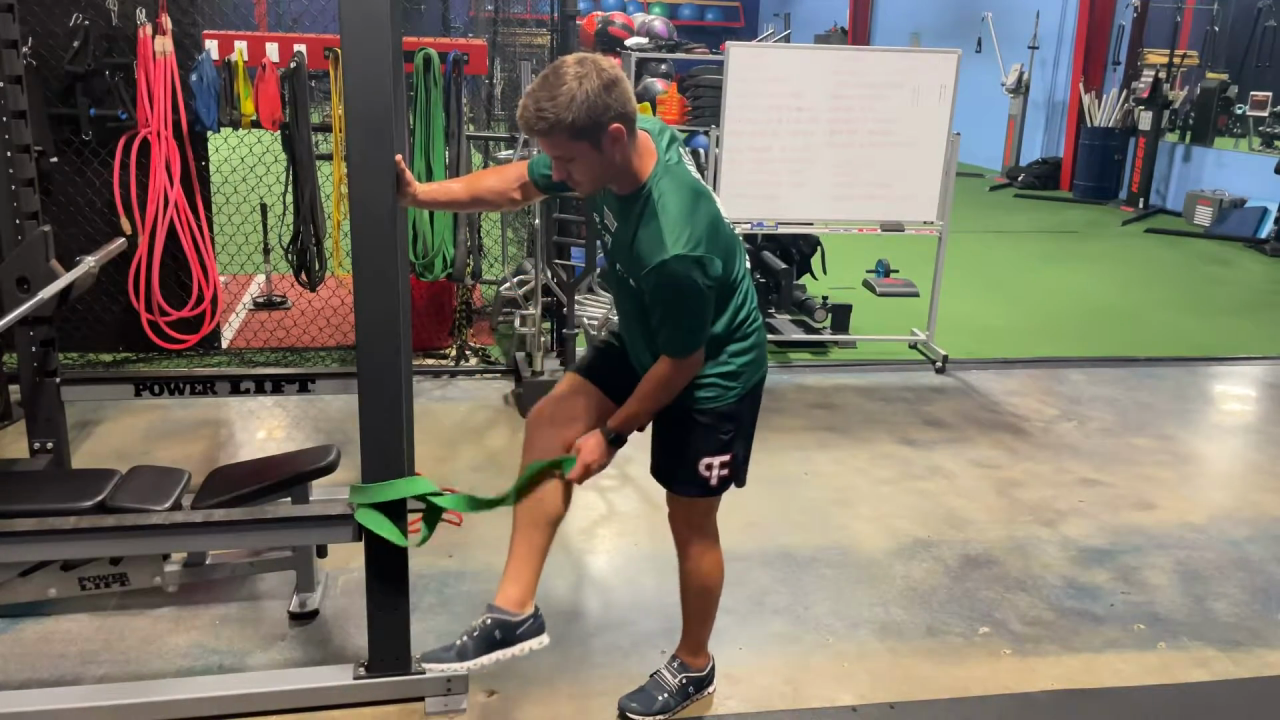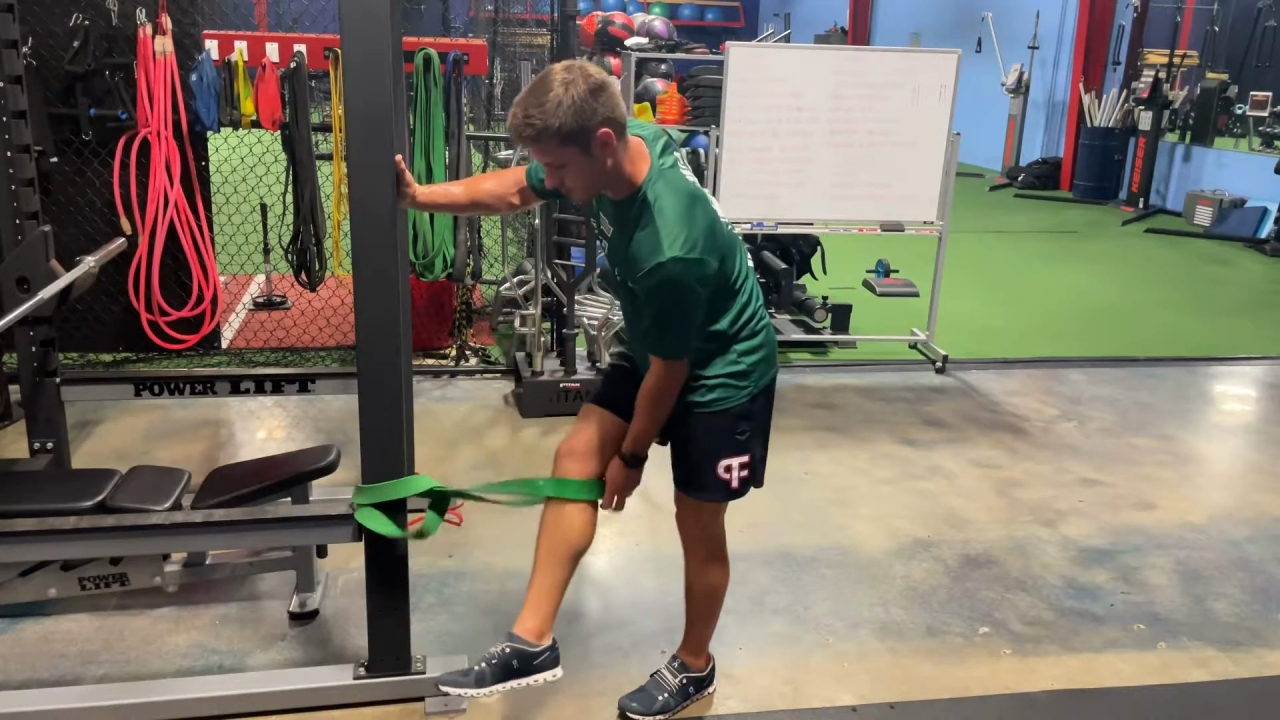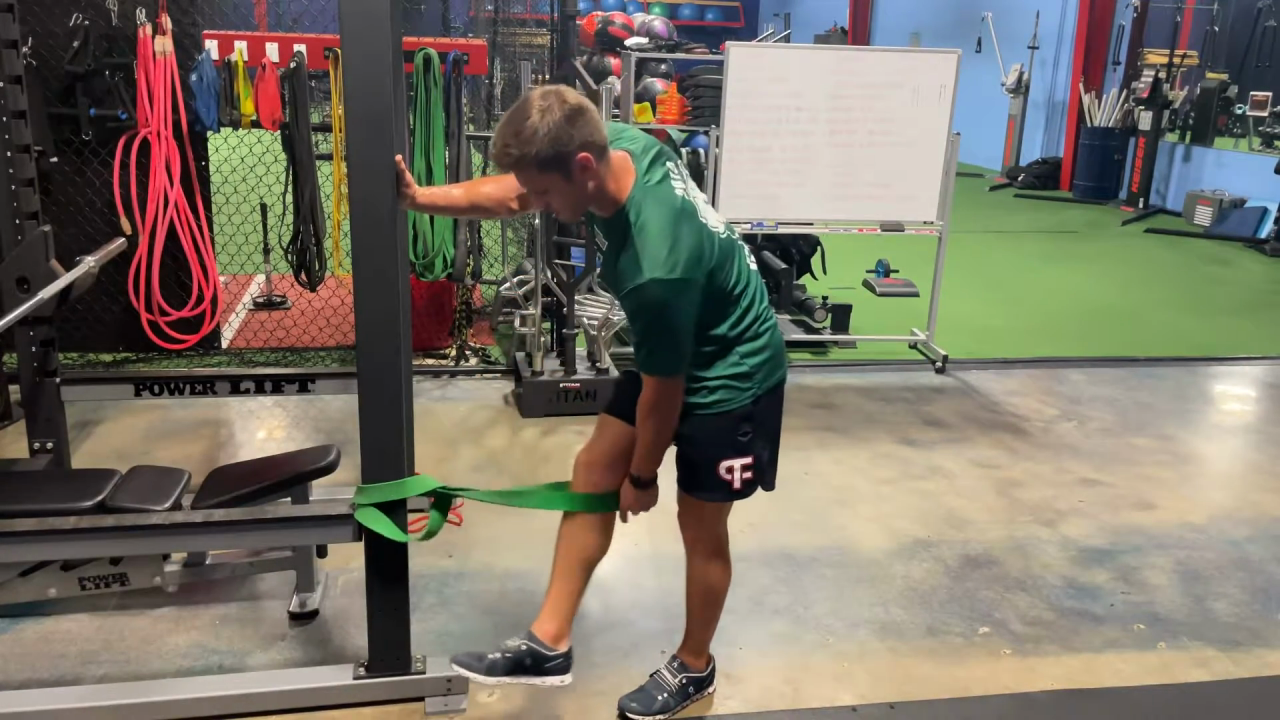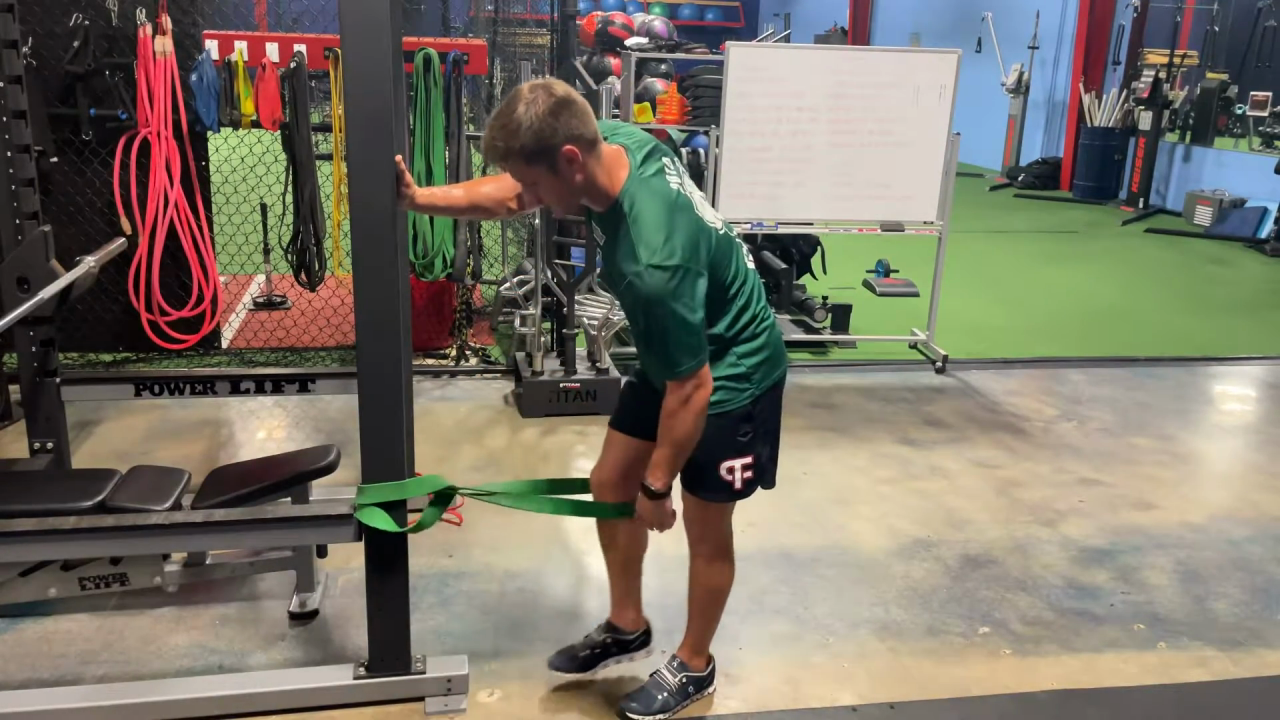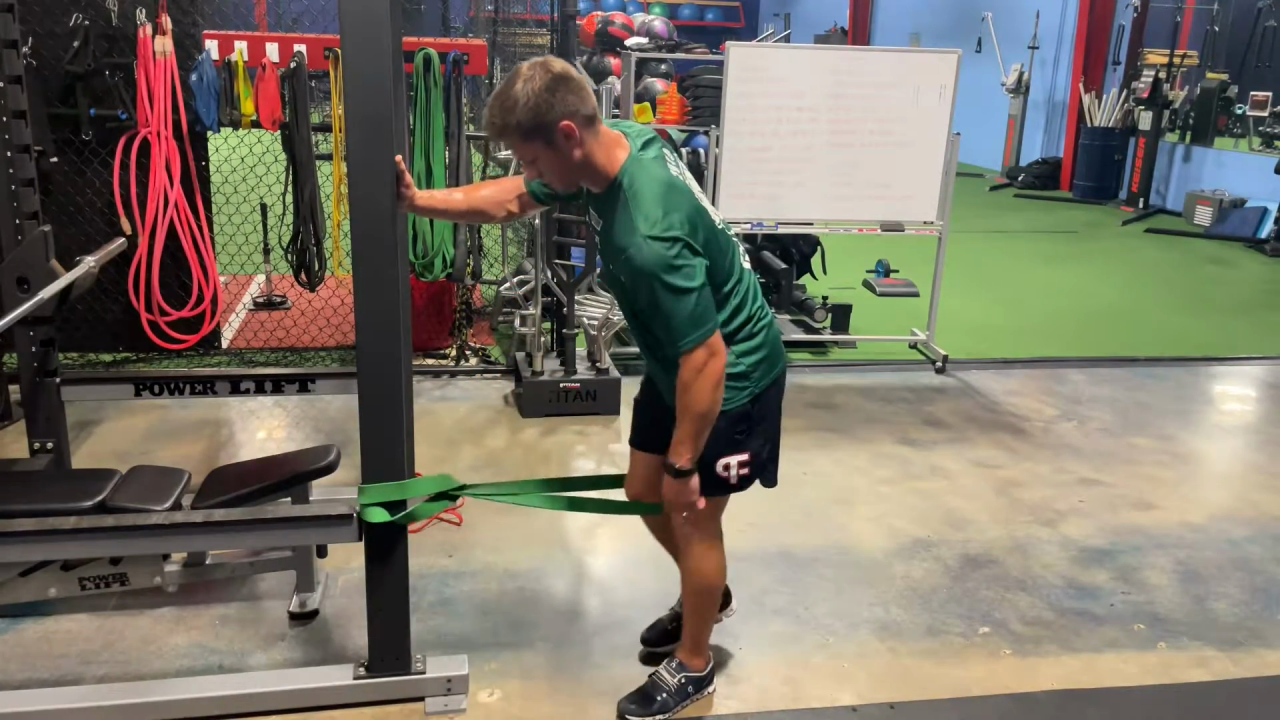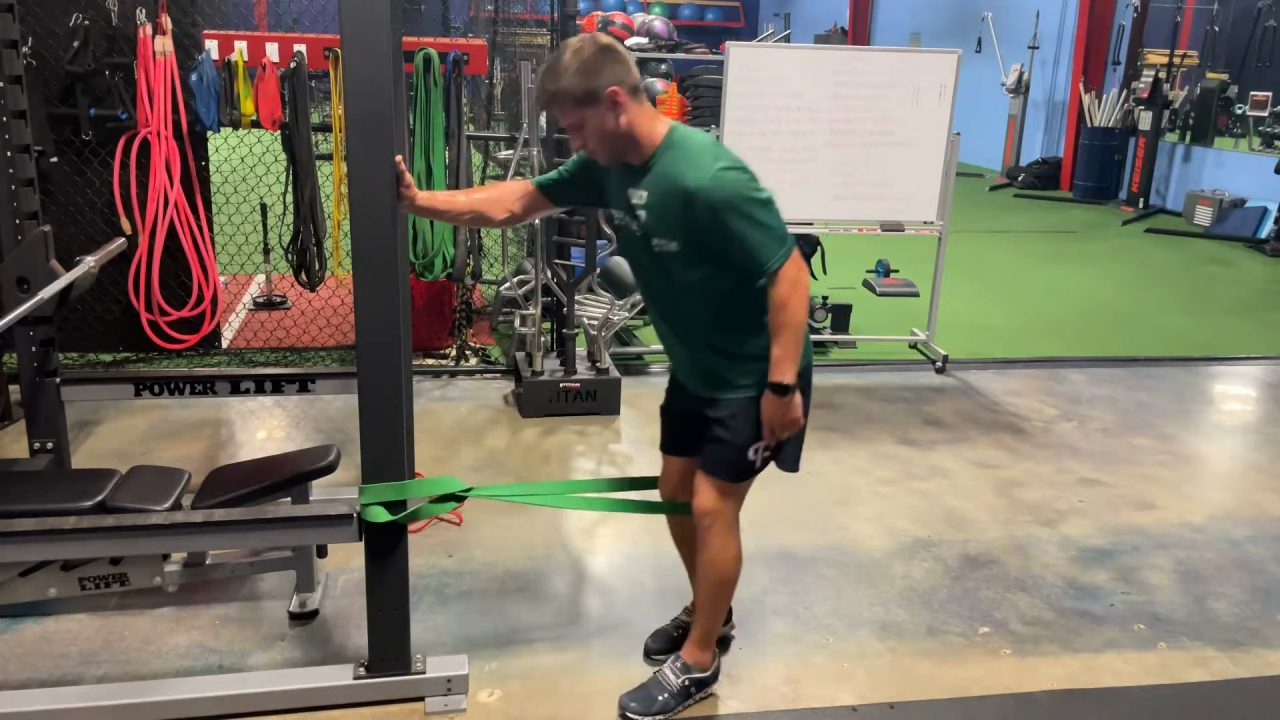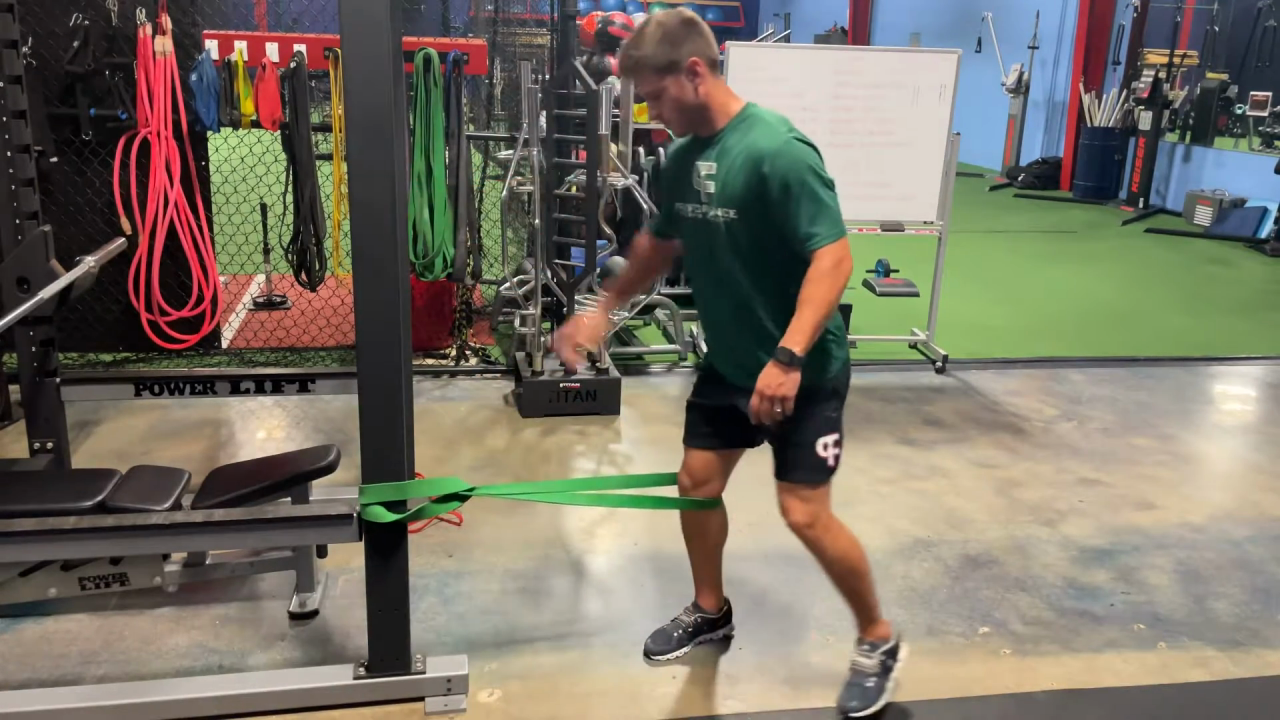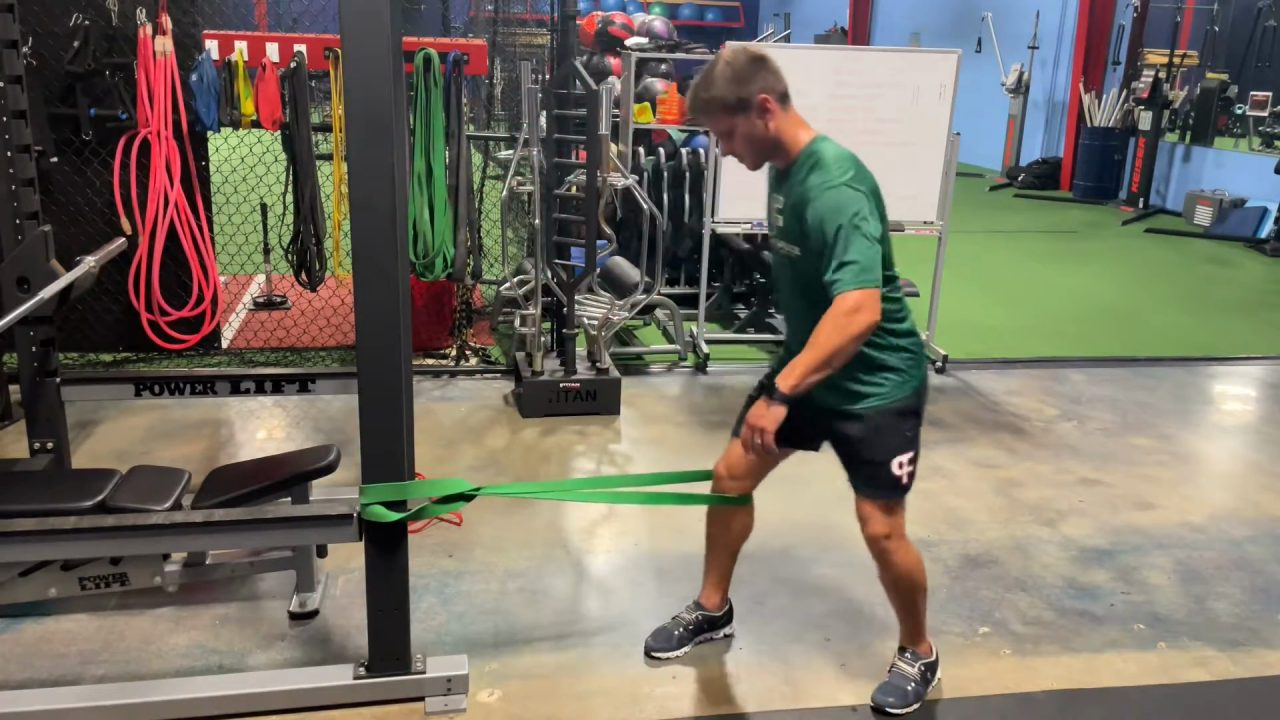
dt=0.3s
person 1, frame 1
left shoulder: (675, 246)
right shoulder: (621, 141)
left elbow: (681, 363)
right elbow: (517, 185)
left wrist: (611, 435)
right wrist: (422, 193)
left hip: (712, 372)
right hip: (644, 341)
left knee: (689, 521)
right knee: (546, 423)
left ankle: (693, 666)
right ankle: (515, 611)
person 1, frame 2
left shoulder: (669, 251)
right shoulder: (619, 144)
left elbow: (670, 373)
right elbow: (514, 189)
left wrist: (631, 458)
right wrist: (420, 195)
left hip: (723, 372)
right hip: (654, 352)
left knee: (697, 522)
right knee: (576, 457)
left ankle: (693, 666)
right ankle: (531, 642)
person 1, frame 3
left shoulder: (655, 267)
right shoulder: (619, 144)
left elbow: (664, 392)
right elbow: (513, 194)
left wrist: (642, 476)
right wrist: (421, 197)
left hip: (730, 374)
right hip: (672, 355)
left knee: (700, 524)
right knee: (592, 472)
left ankle: (693, 666)
right ankle: (546, 643)
person 1, frame 4
left shoulder: (651, 260)
right shoulder: (616, 140)
left elbow: (691, 389)
right elbow: (509, 197)
left wrist: (657, 487)
right wrist: (418, 198)
left hip: (731, 373)
right hip: (672, 359)
left knee: (703, 523)
right knee: (609, 485)
left ankle: (693, 663)
right ankle: (626, 627)
person 1, frame 5
left shoulder: (648, 235)
right shoulder: (617, 140)
left elbow: (706, 359)
right elbow: (511, 199)
left wrist: (683, 466)
right wrist: (418, 200)
left hip: (732, 374)
right hip: (672, 360)
left knee: (694, 515)
right knee: (644, 493)
left ankle: (692, 664)
right ankle: (708, 597)
person 1, frame 6
left shoulder: (711, 179)
right shoulder: (610, 167)
left elbow: (789, 278)
right elbow: (518, 200)
left wrist: (782, 385)
right wrist: (416, 199)
left hip: (753, 375)
right hip: (694, 369)
left knee: (712, 506)
right knee: (676, 493)
left ankle: (700, 657)
right ankle: (708, 608)
person 1, frame 7
left shoulder: (776, 151)
right shoulder: (685, 155)
left elbow: (832, 260)
right elbow: (658, 244)
left wrist: (788, 358)
right wrist: (603, 309)
left hip: (798, 368)
right hip: (726, 360)
left knee: (804, 514)
right knee: (695, 484)
left ankle: (878, 639)
right ankle: (709, 608)
person 1, frame 8
left shoulder: (836, 191)
right shoulder: (782, 172)
left elbow: (860, 312)
left wrist: (779, 395)
left hip: (878, 381)
right hip: (809, 363)
left knee: (881, 530)
right knee: (730, 475)
left ankle: (917, 653)
right ankle: (712, 608)
